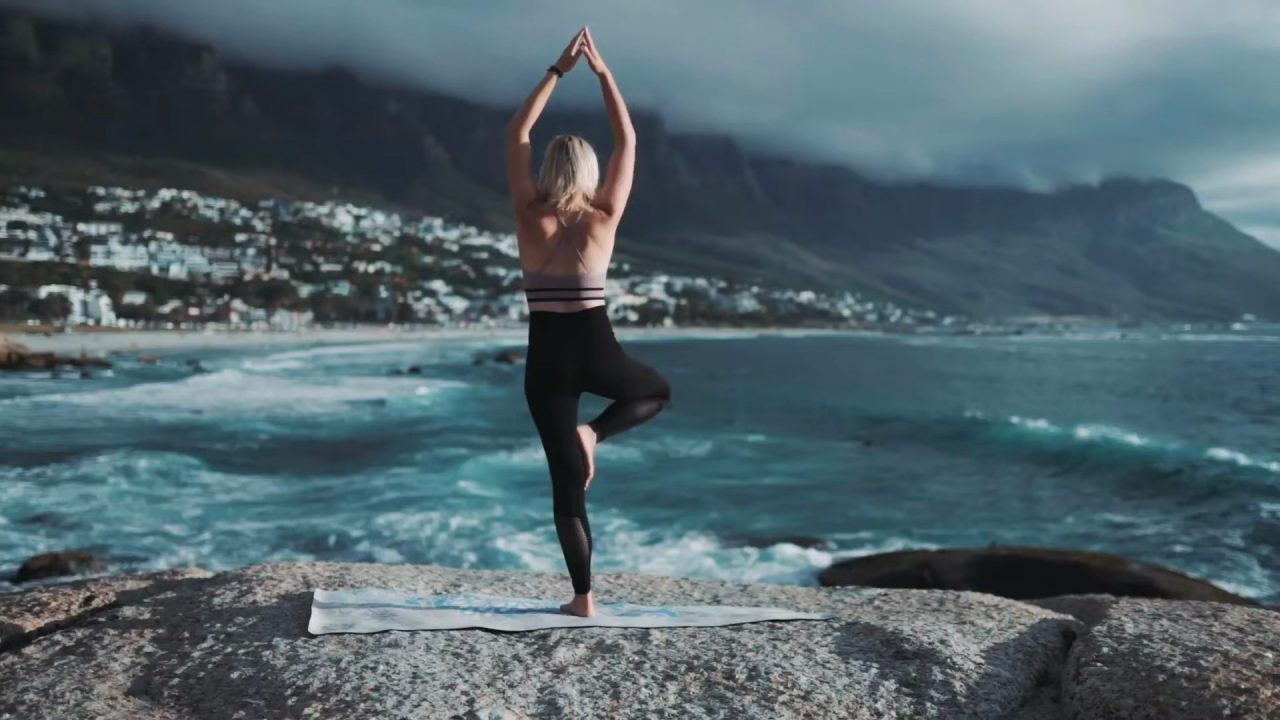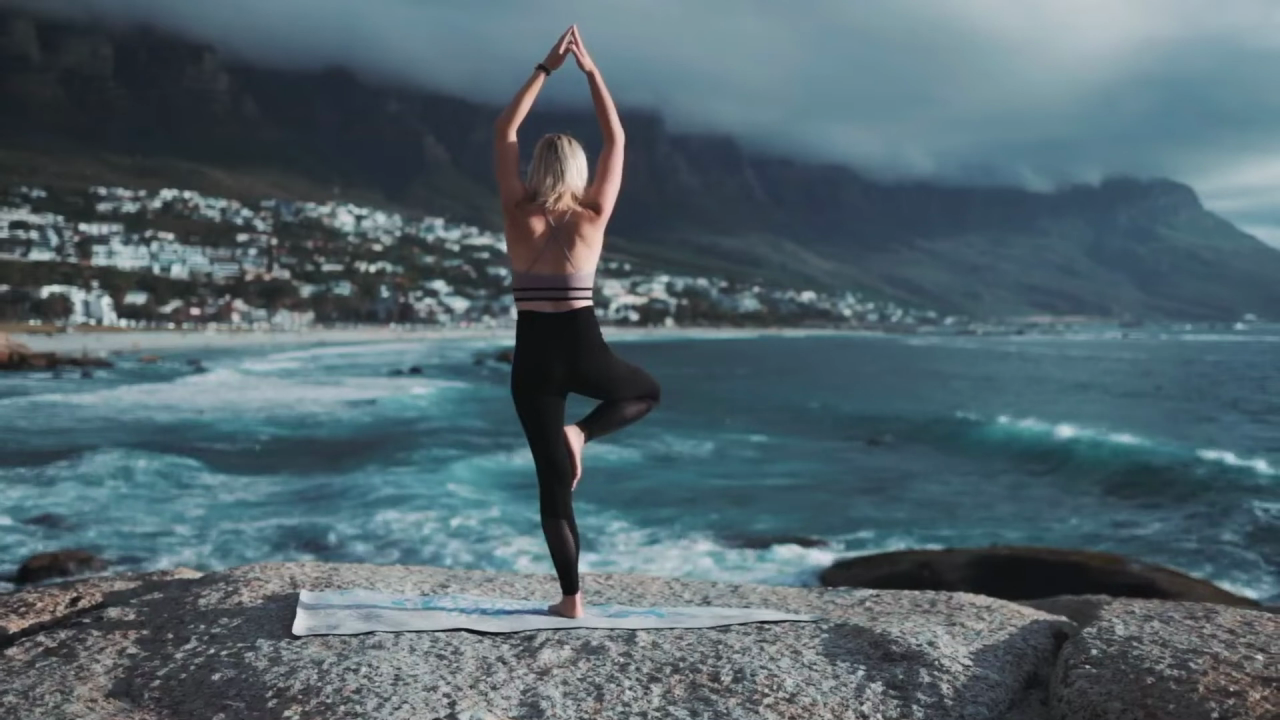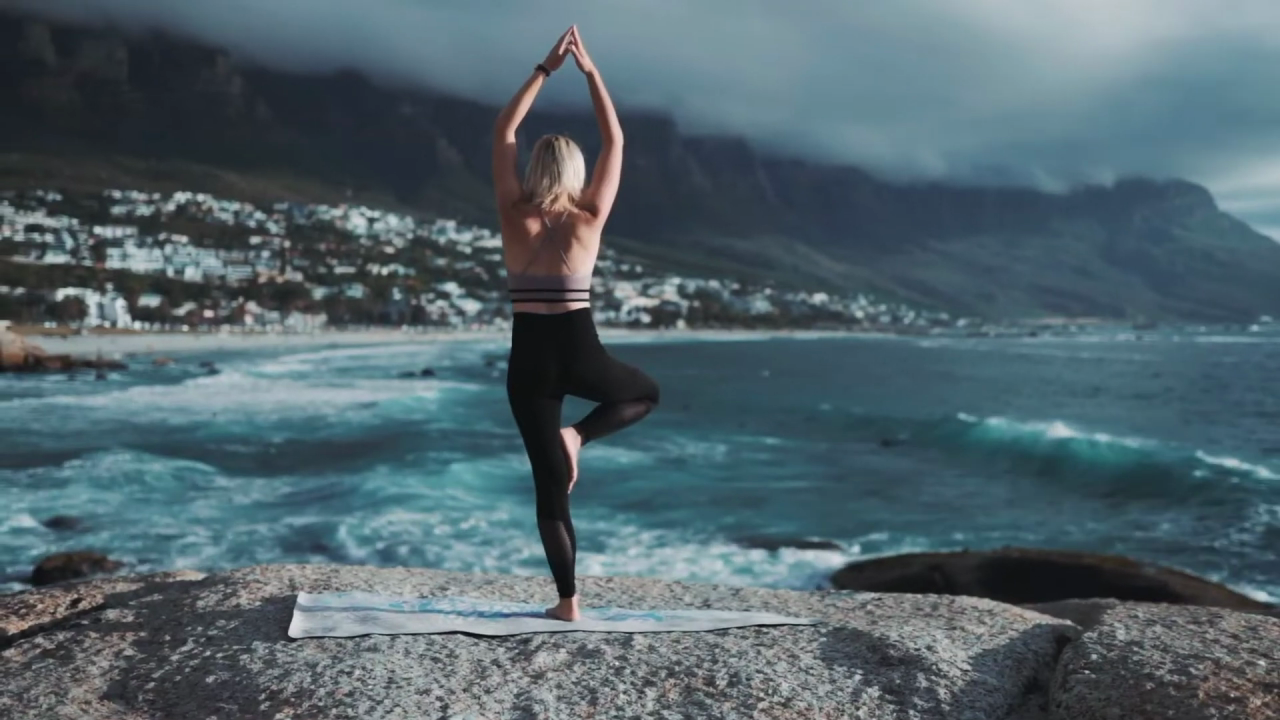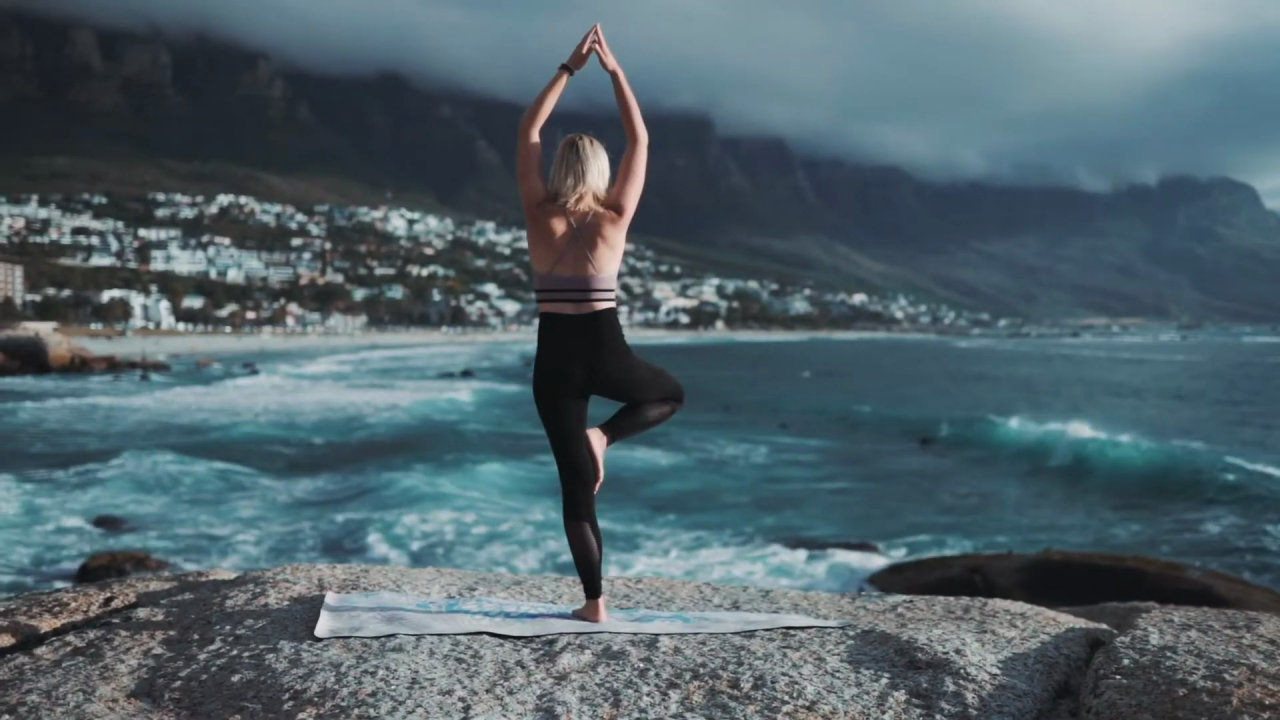
dt=0.5s
person 1, frame 1
left shoulder: (529, 216)
right shoulder: (604, 218)
left elbow: (517, 134)
right elbow: (627, 140)
left wrist: (558, 69)
right wrist: (601, 70)
left hip: (547, 359)
right hip: (596, 353)
left knee: (566, 483)
right knee: (657, 390)
left ankle: (583, 598)
right ankle: (594, 433)
person 1, frame 2
left shoulder: (518, 216)
right shoulder: (592, 218)
left elbow: (505, 133)
right elbow: (616, 138)
left wrist: (546, 68)
right wrist: (589, 69)
left hip: (534, 359)
right hip: (584, 352)
left knee: (553, 484)
right knee: (647, 391)
left ankle: (571, 600)
right ankle: (582, 433)
person 1, frame 3
left shoulder: (513, 216)
right shoulder: (589, 219)
left elbow: (503, 133)
right elbow: (615, 140)
left wrist: (545, 68)
right wrist: (589, 69)
left hip: (529, 359)
right hip: (579, 354)
left knee: (549, 487)
right knee: (646, 393)
left ankle: (567, 602)
right ankle: (578, 435)
person 1, frame 4
left shoulder: (539, 217)
right shoulder: (614, 219)
left elbow: (528, 132)
right elbow: (639, 138)
left wrist: (569, 68)
right wrist: (611, 68)
left hip: (554, 360)
right hip: (605, 355)
left knee: (575, 487)
right knee: (671, 393)
left ankle: (594, 603)
right ankle: (603, 436)
